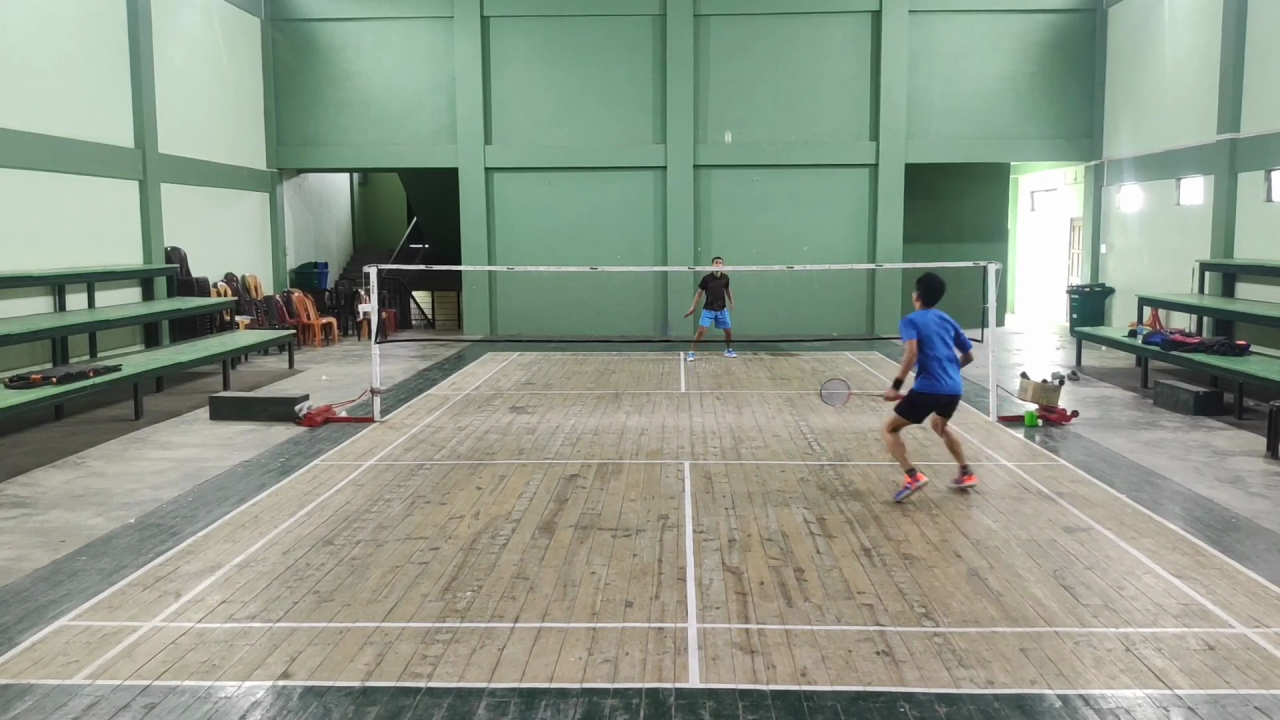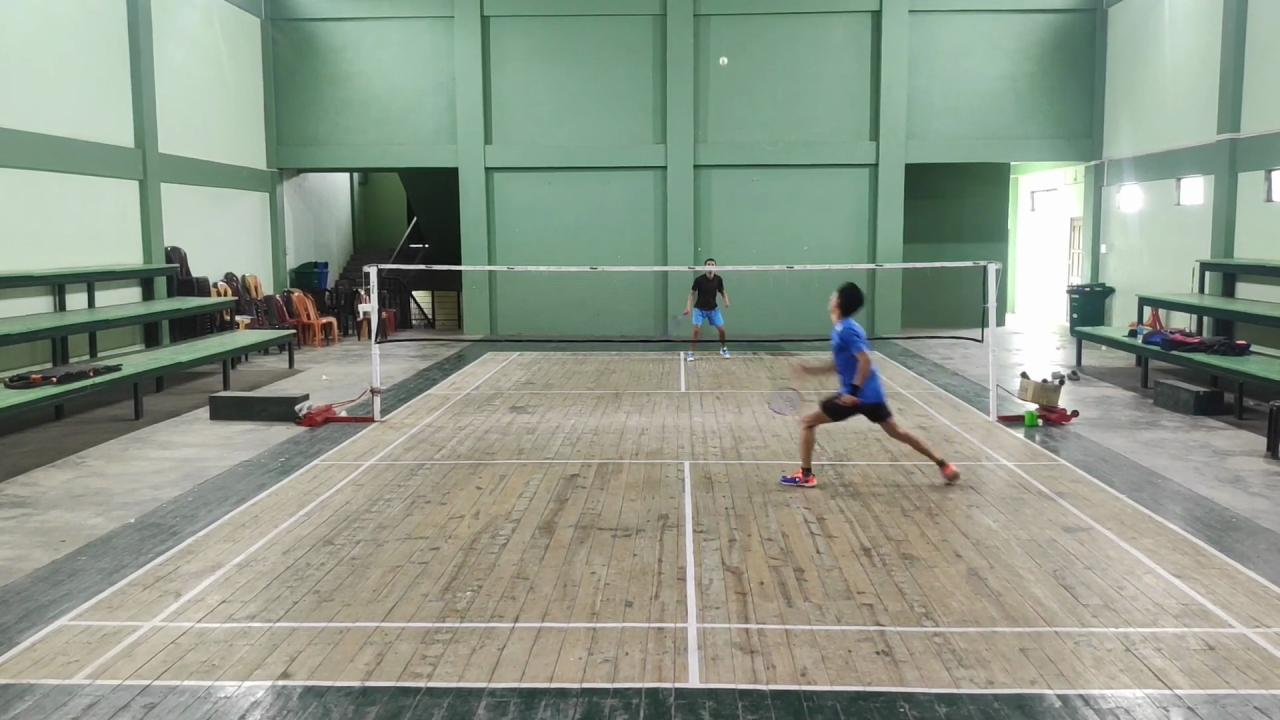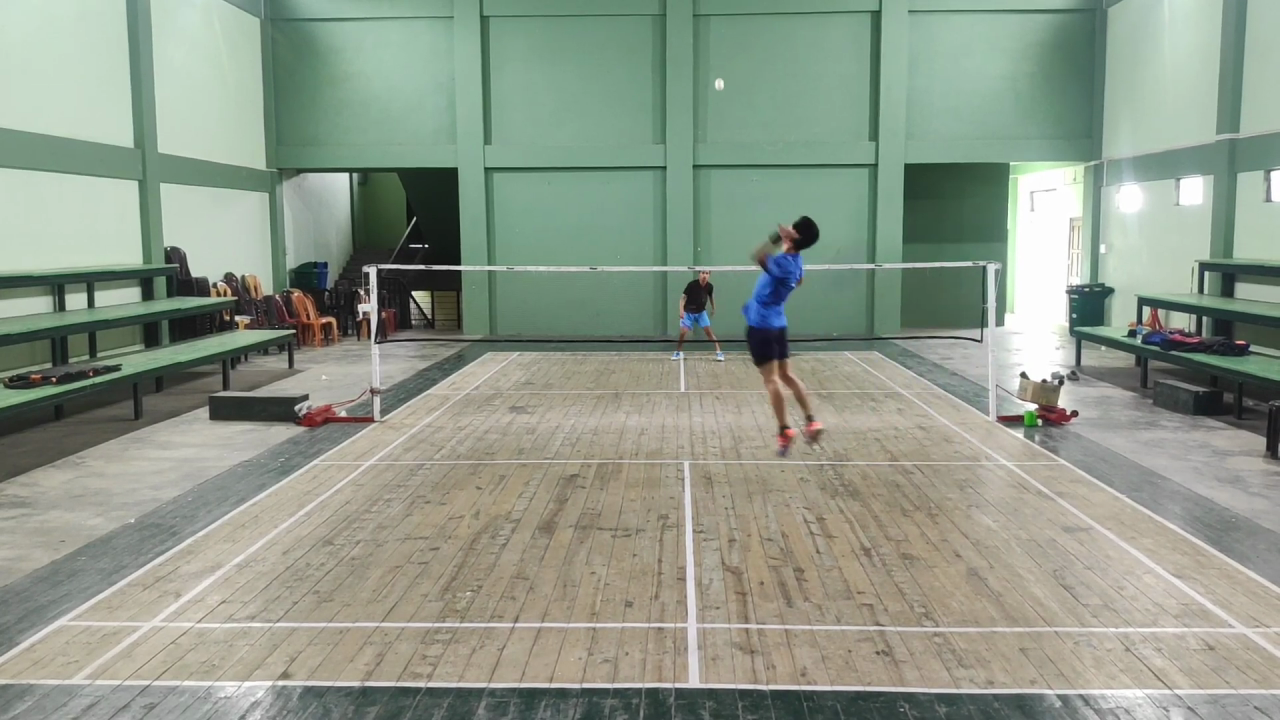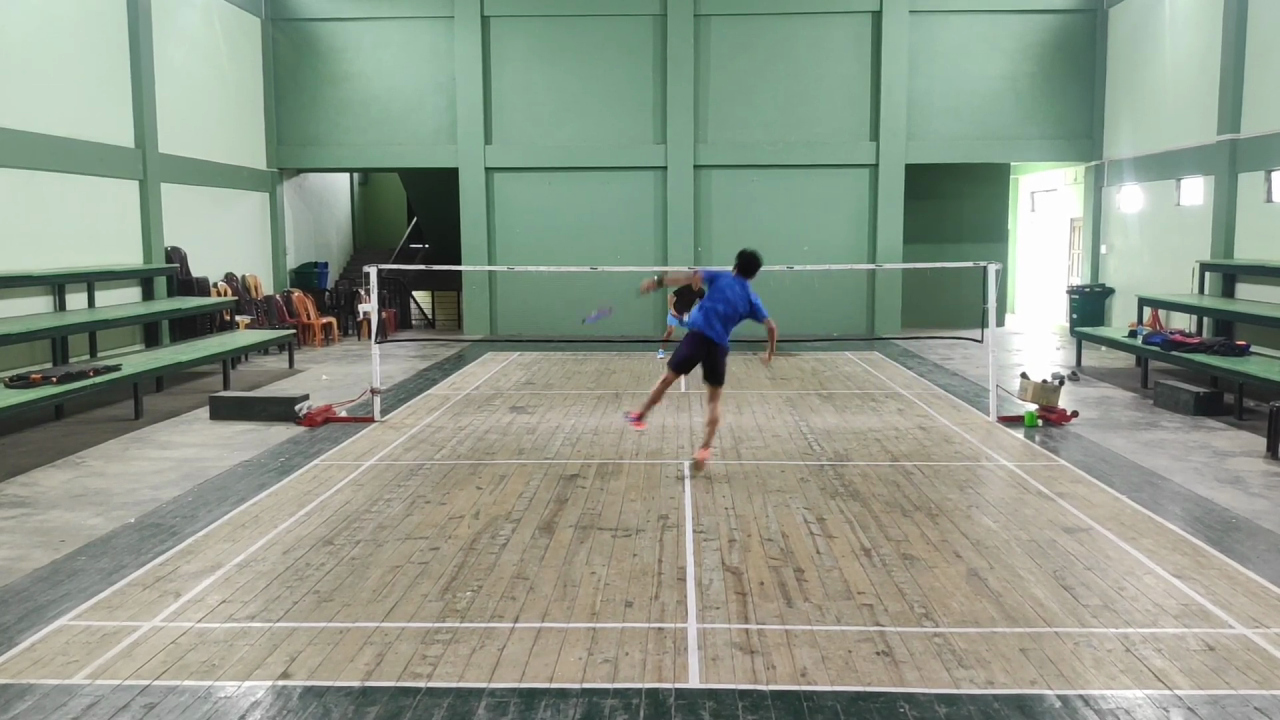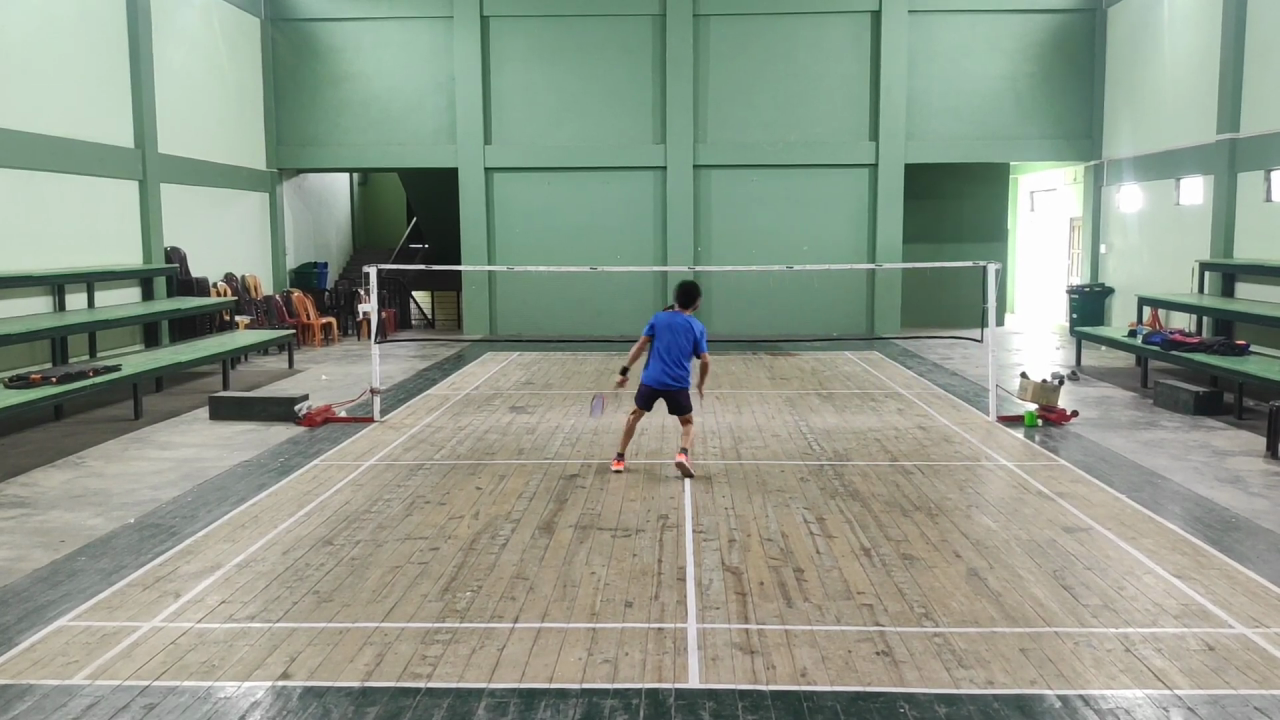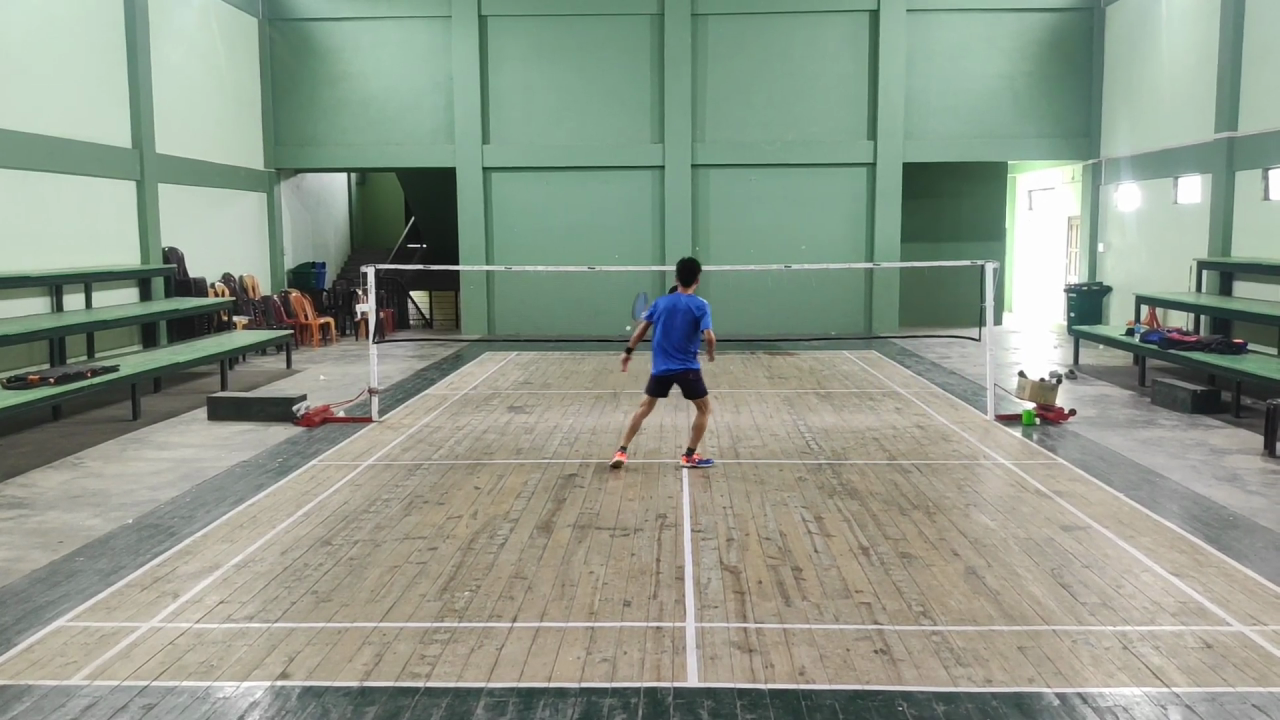
dt=0.3s
person 1, frame 1
left shoulder: (911, 320)
right shoulder: (948, 320)
left elbow: (911, 353)
right elbow: (968, 356)
left wrist: (896, 385)
left hip: (929, 388)
right hip: (953, 389)
left knee: (890, 430)
right knee: (939, 426)
left ankle: (913, 476)
right ankle: (965, 473)
person 1, frame 2
left shoulder: (847, 331)
right shoulder: (842, 328)
left elbow: (865, 361)
left wrist: (852, 391)
right wrist: (810, 370)
left hip: (856, 396)
right hip: (871, 394)
left knee: (807, 423)
right knee: (896, 431)
left ankle: (805, 474)
right ankle: (944, 466)
person 1, frame 3
left shoulder: (784, 262)
right shoulder: (794, 262)
left elbow: (761, 258)
left wrist: (778, 239)
left hip: (761, 327)
right hip: (778, 327)
left knee: (771, 380)
right knee: (788, 376)
left ankle: (785, 431)
right ankle: (811, 422)
person 1, frame 4
left shoulder: (721, 278)
right shoulder: (752, 299)
left elbow: (691, 277)
right elbow: (770, 326)
left wrist: (659, 281)
right wrist: (771, 351)
left hip: (698, 338)
right hip: (719, 347)
left knee: (666, 380)
right knee: (714, 401)
left ankle: (640, 417)
right ankle: (705, 450)
person 1, frame 5
left shoulder: (659, 319)
right shoulder: (698, 328)
left elbow: (640, 346)
right elbow: (705, 361)
left wrist: (624, 372)
right wrist: (701, 384)
left hip: (651, 380)
right hip: (678, 384)
left knee: (636, 415)
right knee: (687, 424)
left ankle: (619, 459)
right ankle: (682, 454)
person 1, frame 6
left shoulder: (661, 302)
right shoulder: (701, 306)
left elbow: (641, 330)
right elbow: (709, 337)
left wrist: (628, 352)
right wrist: (711, 352)
left hip: (661, 367)
right hip: (687, 368)
left knee: (645, 407)
right knee: (704, 409)
left ankle: (622, 452)
right ankle: (690, 455)
